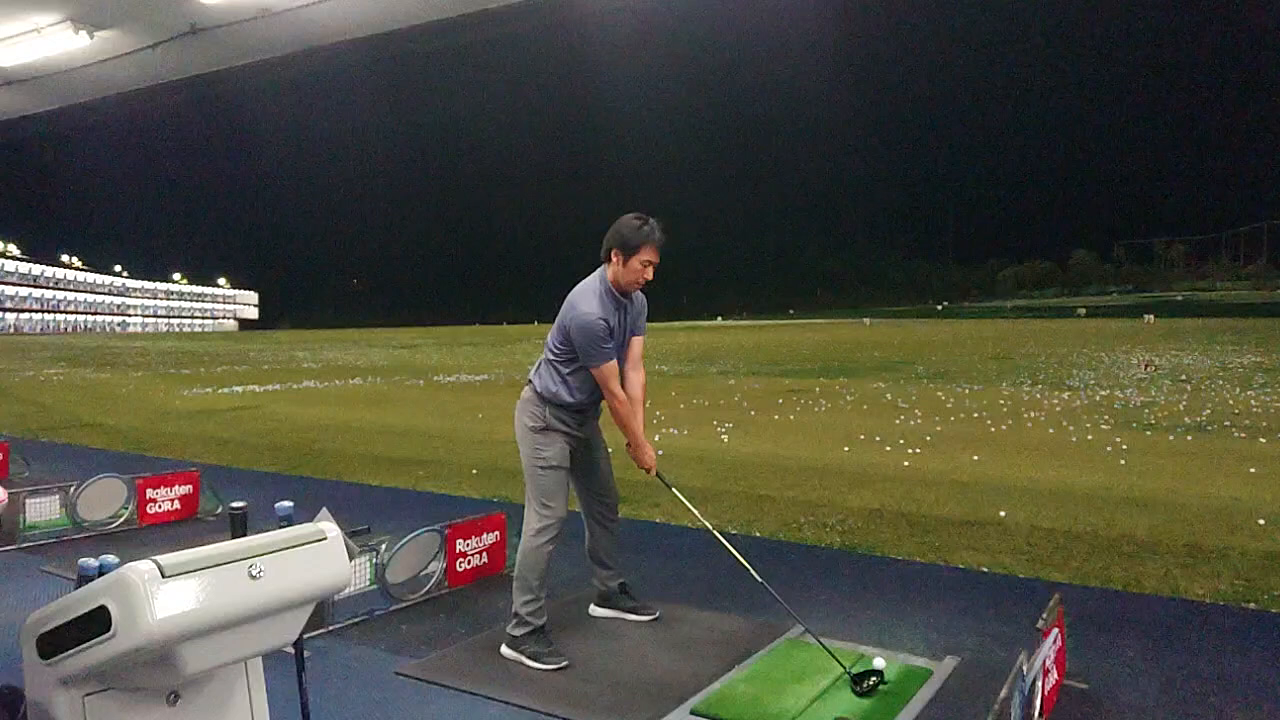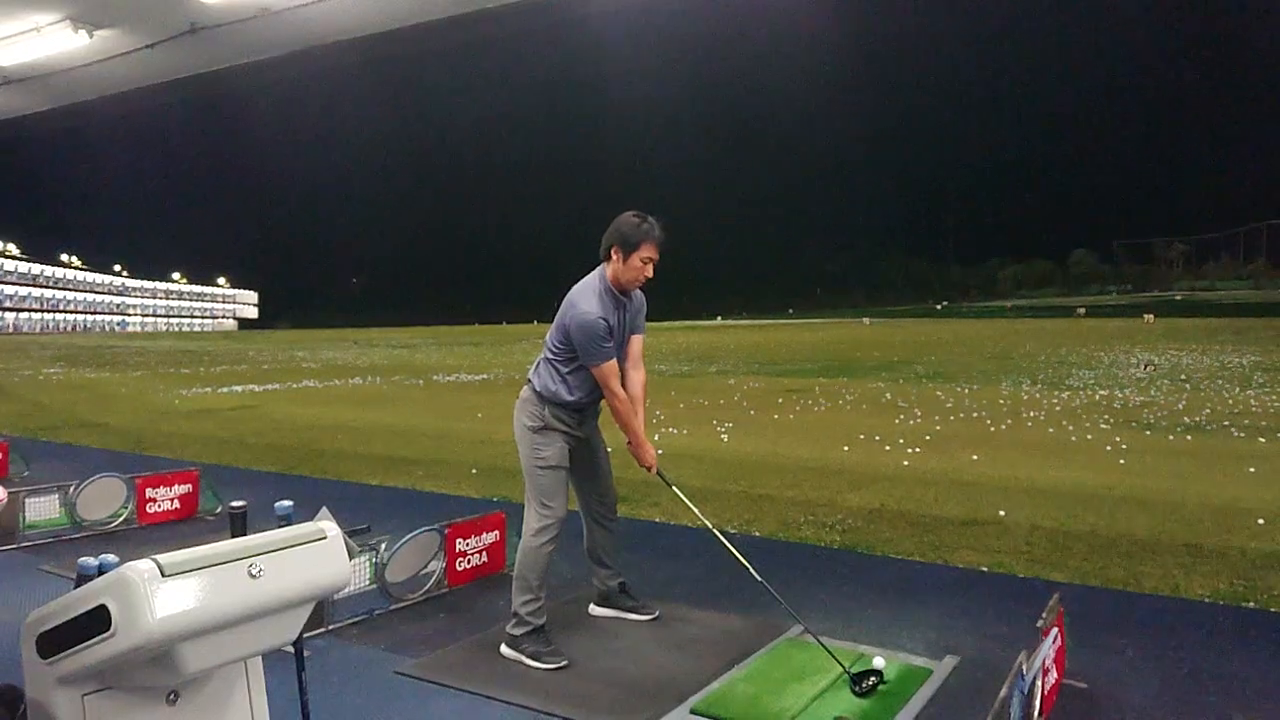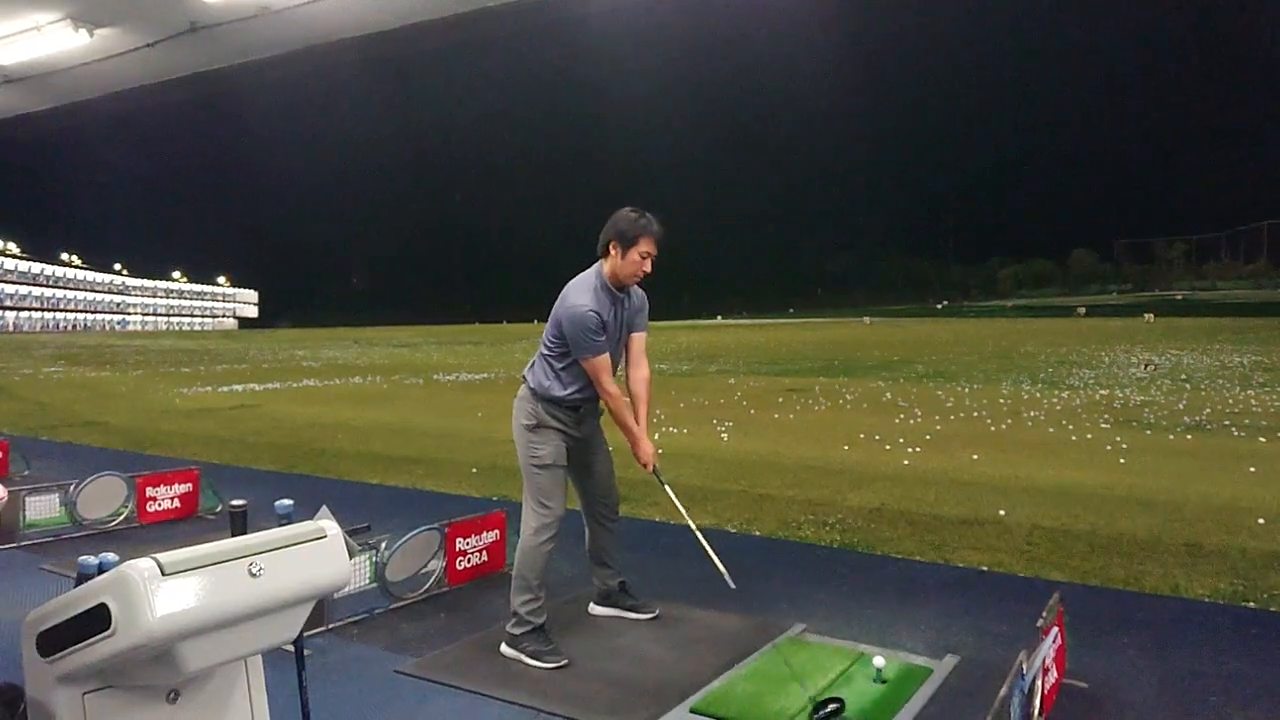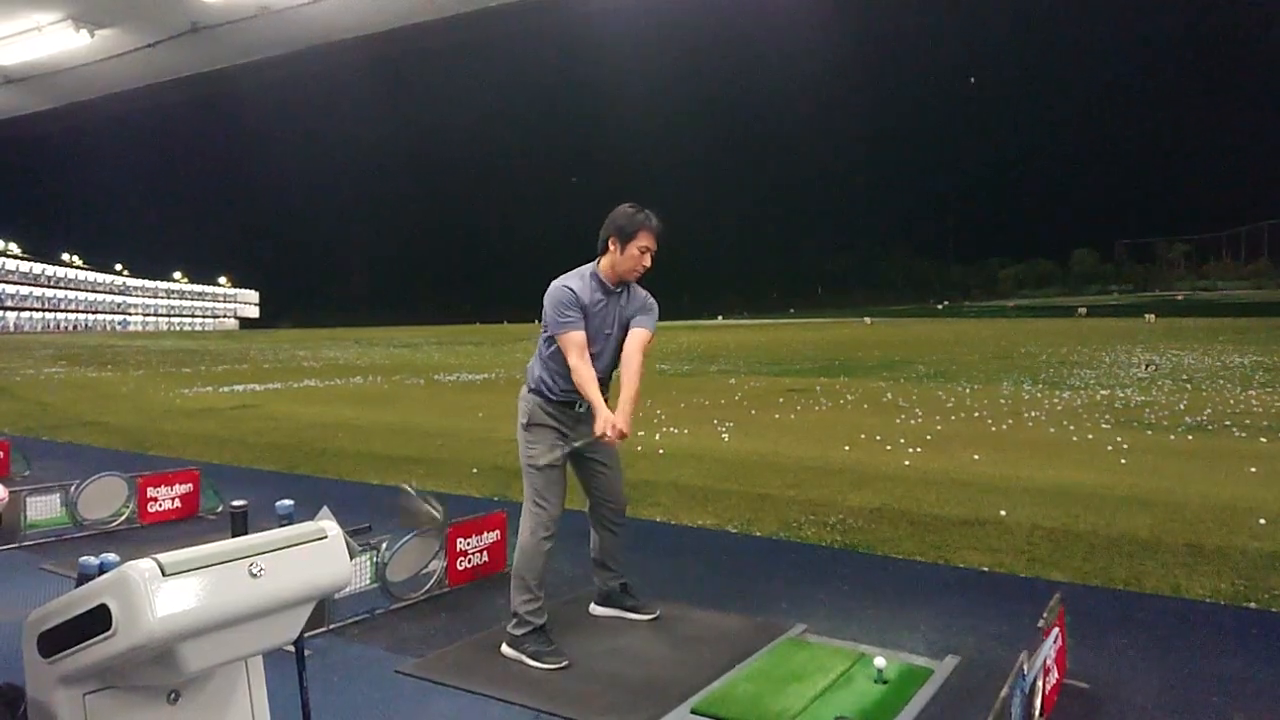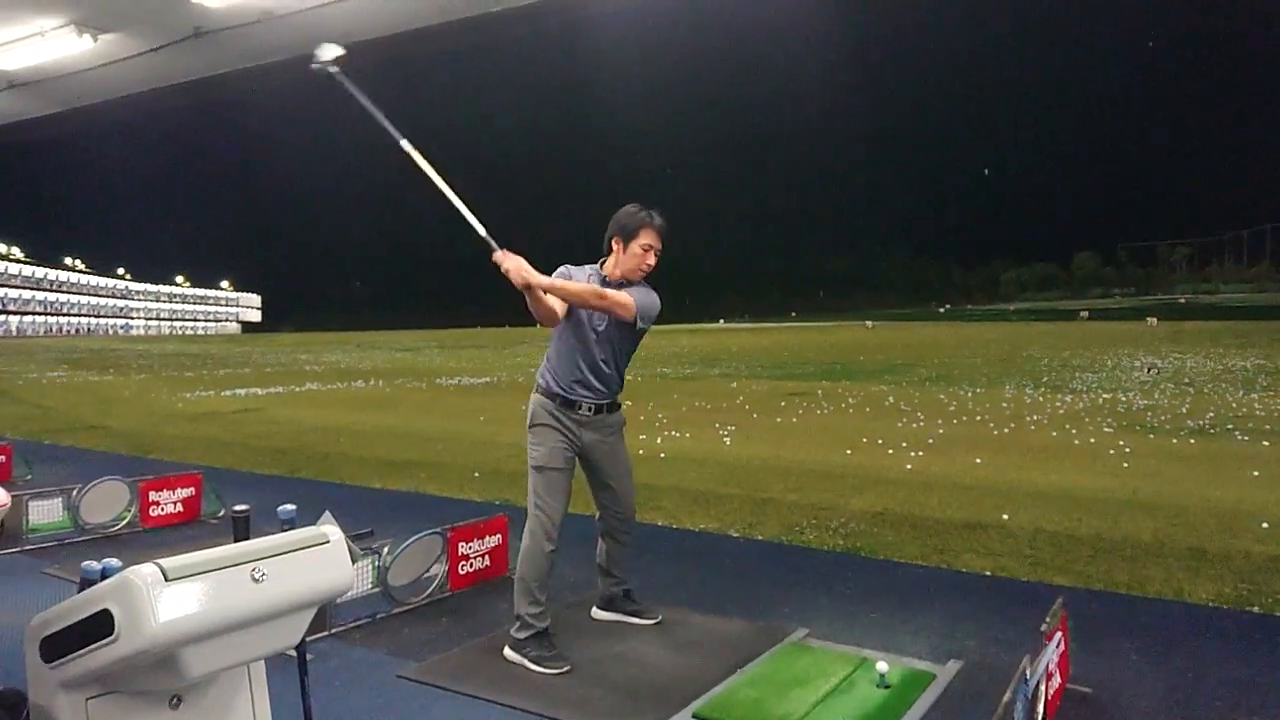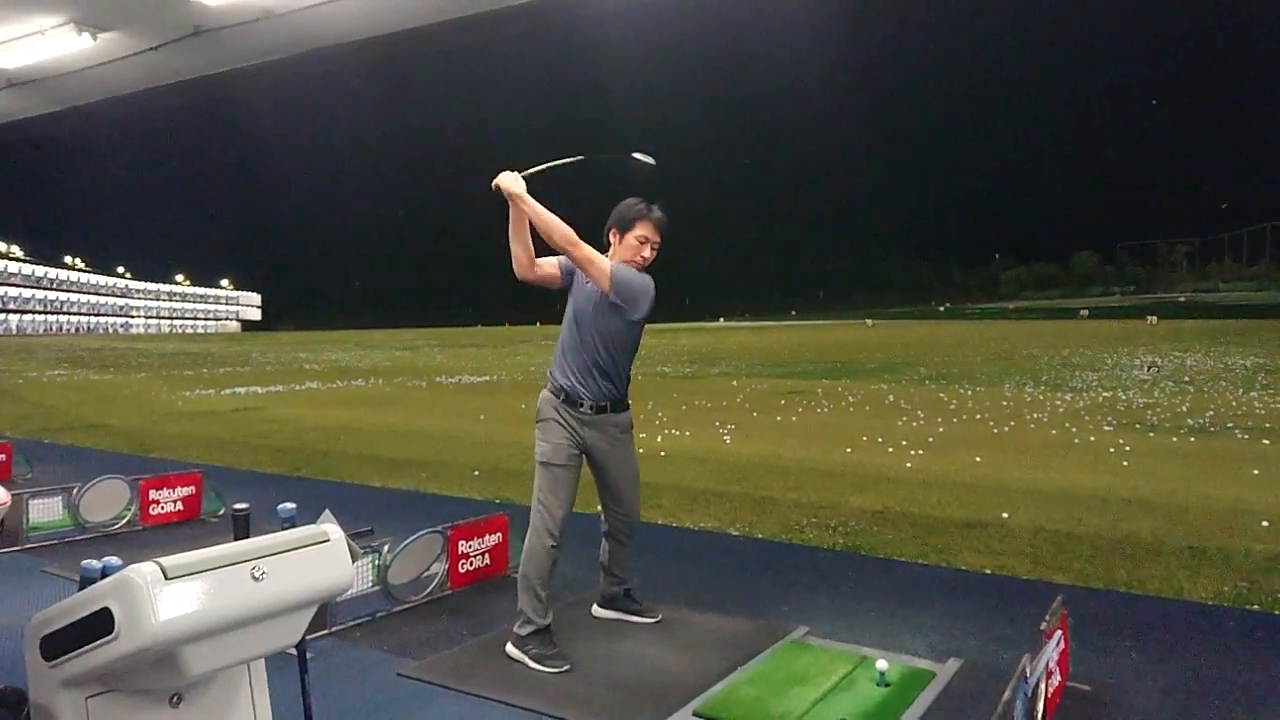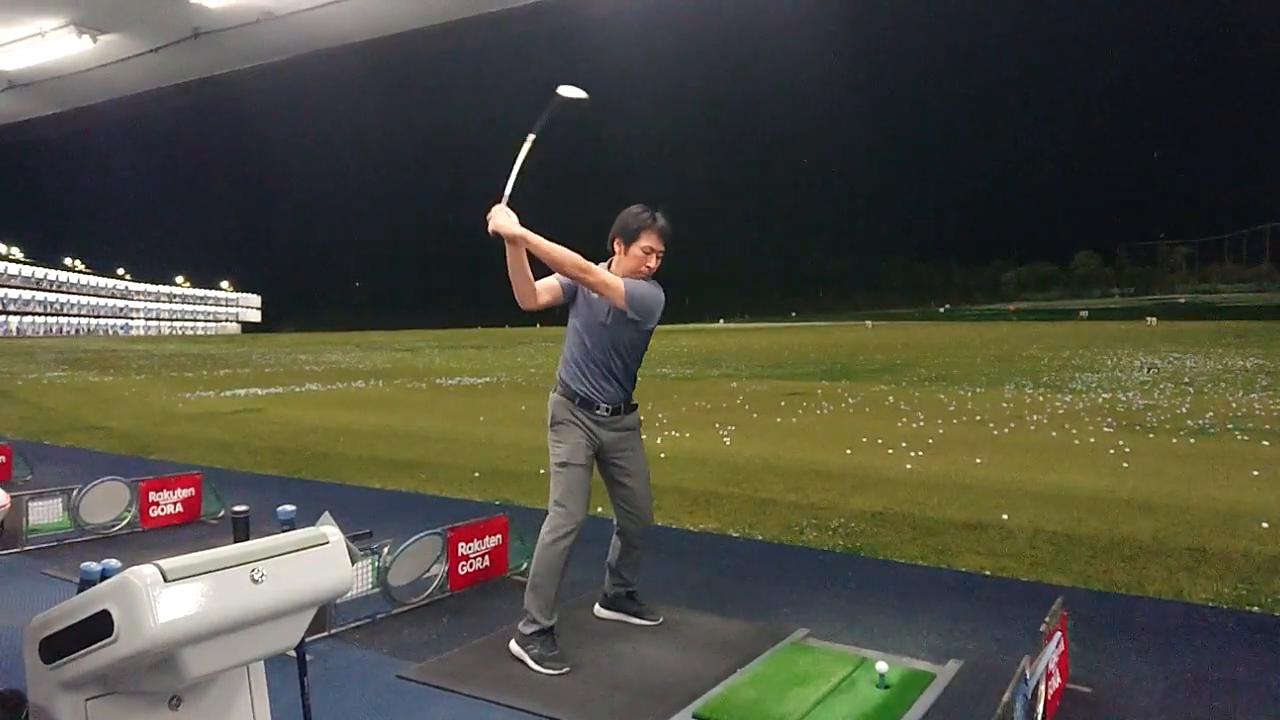
dt=0.7s
person 1, frame 1
left shoulder: (636, 301)
right shoulder: (588, 312)
left elbow: (633, 371)
right elbow: (613, 391)
left wrist: (640, 435)
right wrist: (639, 445)
left hip: (582, 416)
right hip: (546, 416)
left knee: (604, 505)
right knee: (546, 518)
left ankle: (609, 593)
right ankle: (522, 632)
person 1, frame 2
left shoulder: (634, 299)
right shoulder: (587, 311)
left elbow: (634, 370)
right elbow: (613, 389)
left wrist: (641, 433)
right wrist: (639, 444)
left hip: (582, 415)
right hip: (545, 416)
left knee: (602, 505)
right knee: (547, 518)
left ankle: (609, 592)
right ankle: (523, 631)
person 1, frame 3
left shoulder: (635, 299)
right shoulder: (581, 305)
left elbow: (637, 366)
right elbow: (605, 384)
left wrist: (644, 431)
right wrist: (635, 439)
left hip: (583, 413)
right hip: (544, 412)
left knee: (604, 504)
right knee: (545, 517)
left ankle: (609, 592)
right ankle: (522, 630)
person 1, frame 4
left shoulder: (643, 304)
right shoulder: (566, 290)
left elbow: (632, 357)
right elbow: (577, 359)
left wrist: (623, 414)
right wrist: (602, 412)
left hip: (592, 412)
right hip: (545, 410)
left knee: (611, 505)
right knee: (542, 517)
left ankle: (610, 593)
right ankle: (523, 631)
person 1, frame 5
left shoulder: (646, 300)
right shoulder: (569, 275)
left elbow: (597, 298)
right elbow: (550, 316)
left wrist: (536, 279)
right wrist: (530, 287)
left hip: (605, 418)
right hip: (554, 412)
left knee: (620, 512)
right knee: (545, 522)
left ankle: (612, 597)
right ankle: (525, 635)
person 1, frame 6
left shoulder: (640, 288)
right shoulder: (581, 270)
left elbow: (570, 243)
right elbow: (527, 269)
left wrist: (522, 195)
right wrist: (514, 205)
left hip: (611, 419)
right hip: (561, 411)
left knee: (624, 514)
right knee: (548, 520)
left ankle: (613, 595)
right ankle: (528, 632)
person 1, frame 7
left shoulder: (650, 296)
right shoulder: (580, 279)
left elbow: (584, 271)
right elbow: (530, 298)
left wrist: (520, 232)
right wrist: (510, 242)
left hip: (621, 420)
right hip: (574, 414)
left knee: (637, 515)
right knee: (567, 516)
left ankle: (617, 596)
right ankle: (532, 631)
